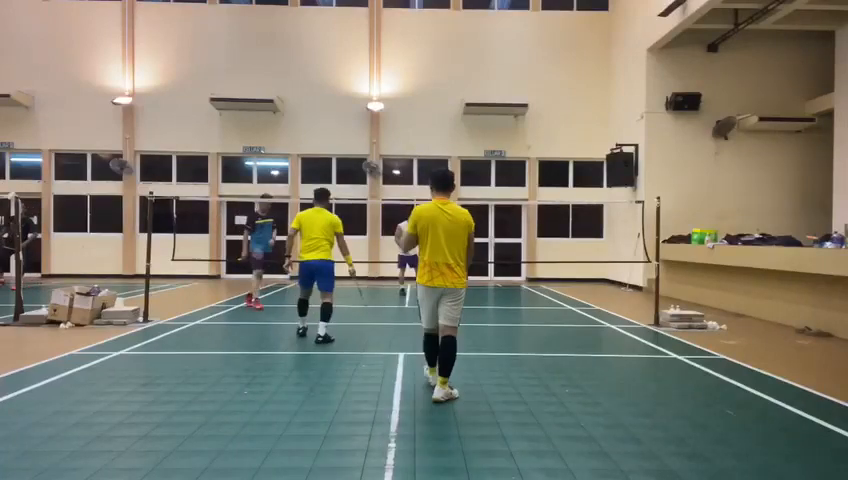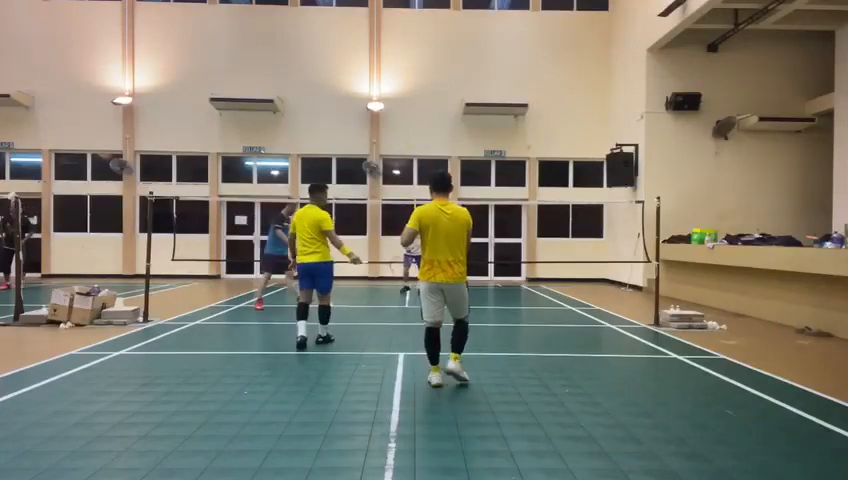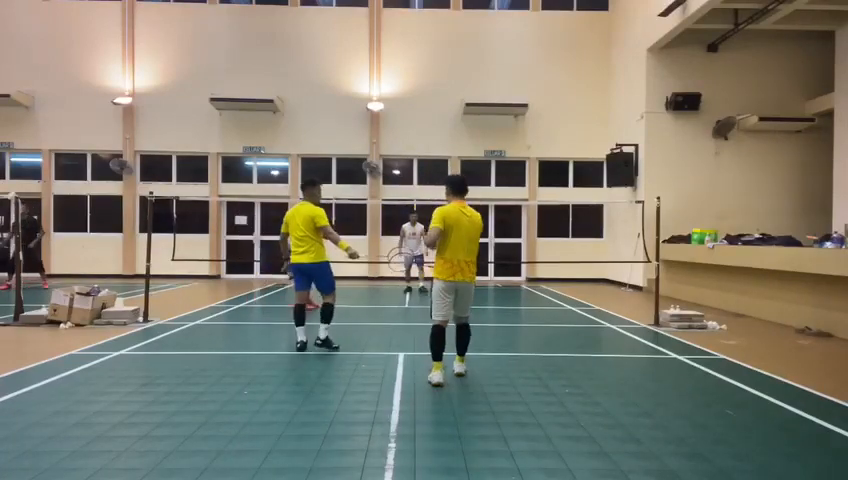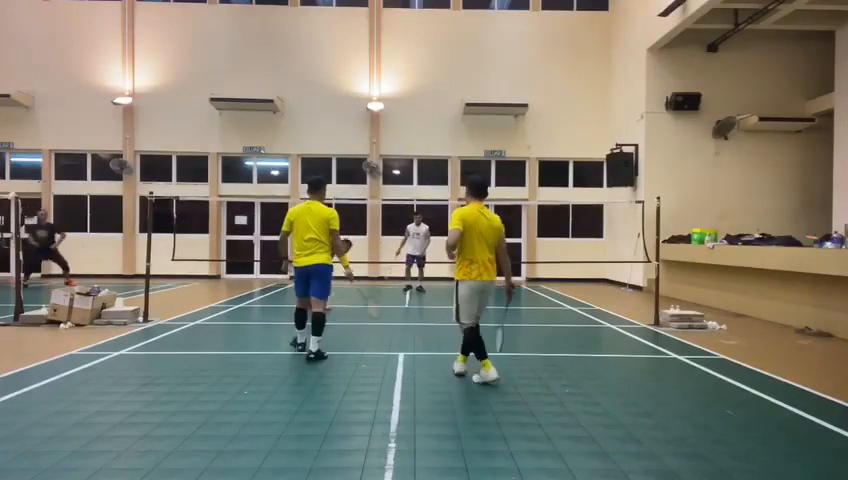
dt=0.4s
person 1, frame 1
left shoulder: (419, 212)
right shoulder: (464, 215)
left elbow: (405, 246)
right elbow: (469, 251)
left hip: (428, 281)
right hip: (455, 283)
left knee: (430, 330)
right knee: (449, 333)
left ankle: (432, 373)
right ankle: (442, 387)
person 1, frame 2
left shoulder: (421, 213)
right shoulder: (464, 214)
left elbow: (405, 241)
right elbow: (467, 246)
left wrist: (408, 230)
left hip: (429, 278)
right hip: (456, 278)
left knee: (432, 325)
right knee: (461, 320)
left ankle: (435, 372)
right ankle: (455, 360)
person 1, frame 3
left shoulder: (442, 212)
right shoulder: (477, 217)
left elbow: (431, 240)
left wrist: (426, 240)
left hip: (445, 276)
right hip: (467, 277)
left knee: (439, 323)
right knee: (462, 321)
left ankle: (437, 371)
right ankle: (460, 363)
person 1, frame 4
left shoulder: (461, 213)
right shoulder: (495, 218)
left elbow: (452, 242)
right elbow: (503, 253)
left wrist: (450, 252)
right wrist: (509, 280)
left hip: (468, 277)
right hip: (488, 277)
left knee: (466, 325)
right knee: (473, 321)
left ankle: (487, 368)
right ankle: (461, 362)
person 2, frame 1
left shoulder: (301, 216)
right shoulder: (334, 219)
left elbow: (290, 236)
right elbow: (341, 243)
left wrist: (288, 257)
right wrist: (350, 264)
left hip: (305, 261)
right hip: (324, 261)
left knee: (304, 295)
right knee: (327, 297)
left ankle: (302, 327)
right ankle: (321, 333)
person 2, frame 2
left shoulder: (298, 215)
right shoulder: (322, 215)
left elbow: (291, 239)
right elbow: (332, 238)
left wrist: (294, 257)
right wrist: (349, 254)
left hip: (303, 262)
right hip: (322, 262)
left knee: (304, 300)
right knee: (324, 299)
left ankle: (301, 334)
right ankle: (322, 335)
person 2, frame 3
left shoulder: (290, 213)
right shoulder: (316, 212)
left elbow: (283, 239)
right elbow: (329, 233)
left wrist: (286, 259)
right wrist: (347, 248)
left hip: (297, 263)
right hip: (317, 262)
left knee: (300, 300)
right knee: (329, 297)
left ankle: (301, 339)
right ankle: (322, 337)
person 2, frame 4
left shoulder: (294, 211)
right shoulder: (329, 213)
left elbow: (283, 238)
right elbow: (337, 242)
left wrist: (285, 259)
right wrist: (346, 265)
left hip: (300, 265)
right hip: (321, 264)
left knee: (301, 304)
right knee: (318, 306)
left ankle: (300, 341)
right ankle: (313, 349)
